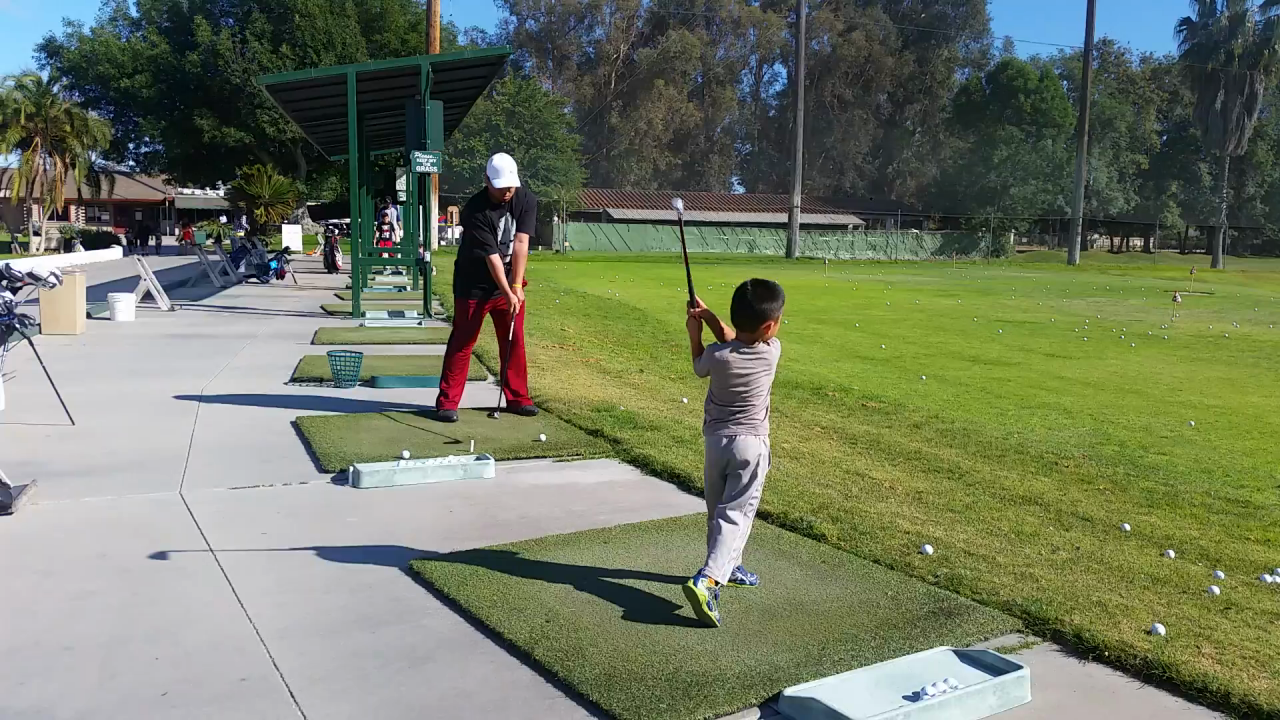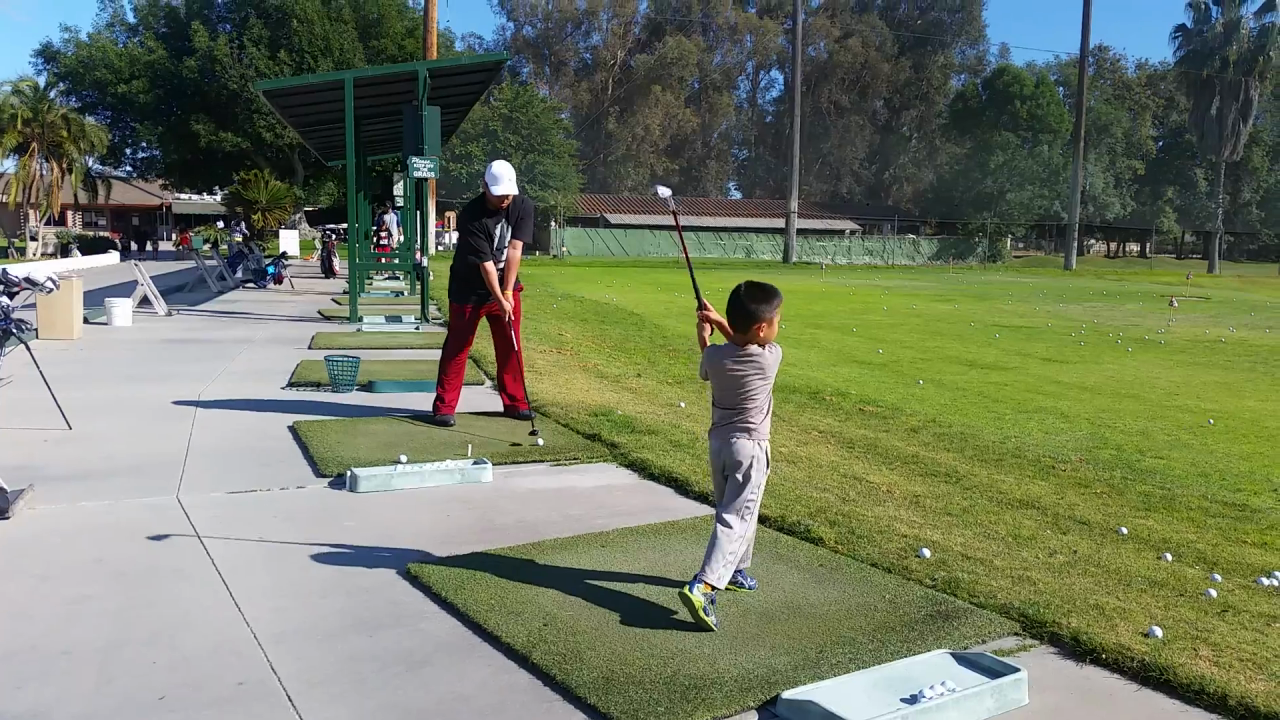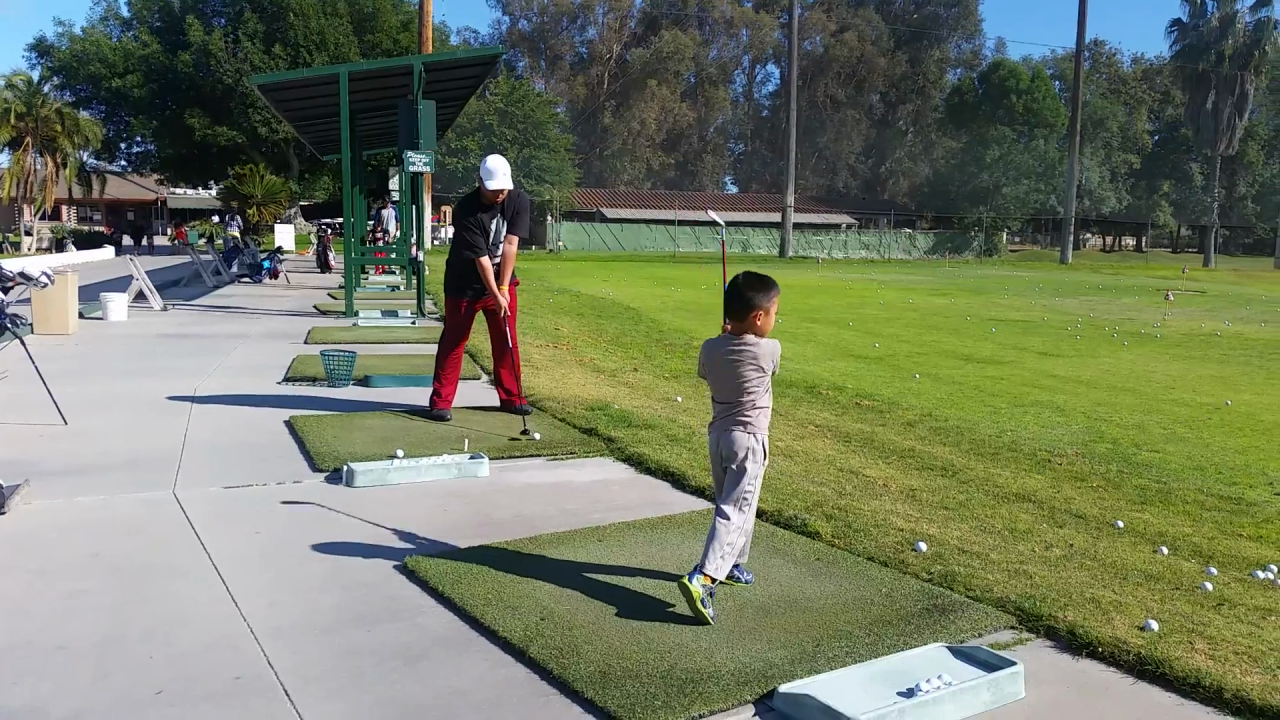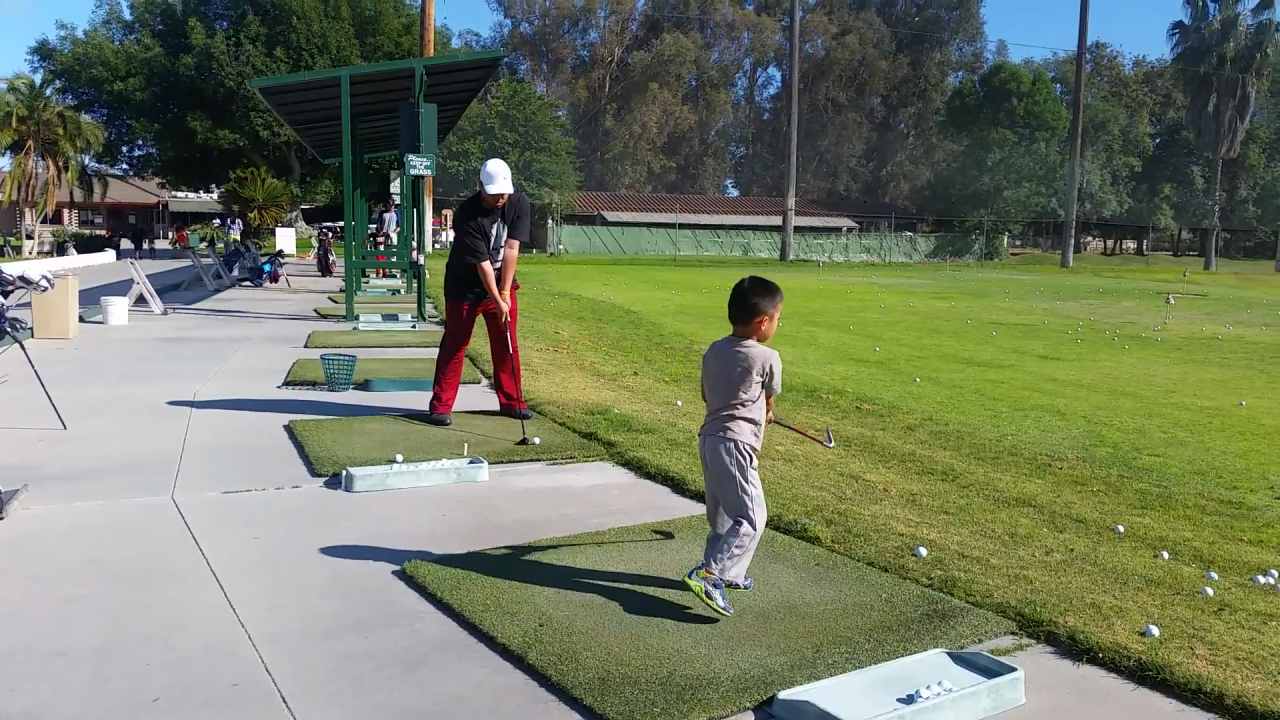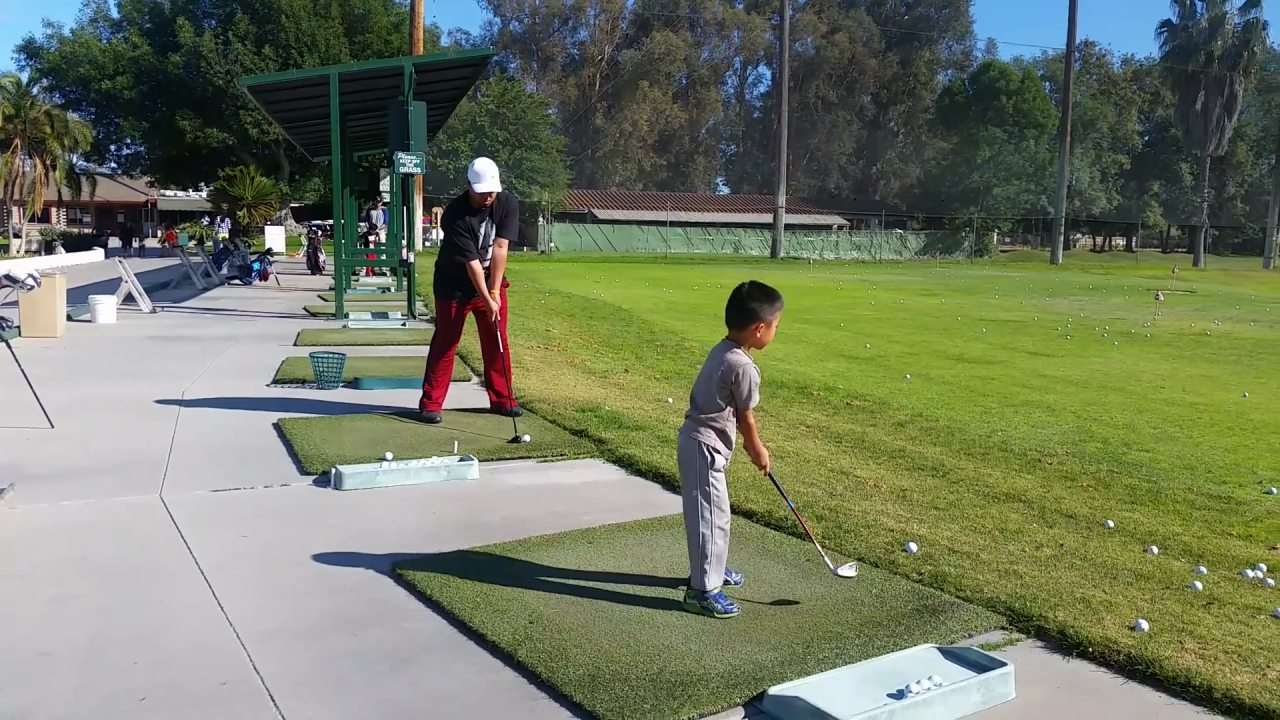
dt=0.3s
person 1, frame 1
left shoulder: (716, 356)
right shoulder: (772, 351)
left elbow: (700, 367)
left wrist: (695, 333)
right wrist: (710, 316)
left hip: (716, 440)
right hip: (751, 445)
left knee: (718, 510)
right knee: (736, 515)
left ankle: (726, 567)
right ankle: (708, 579)
person 1, frame 2
left shoulder: (714, 357)
right shoulder: (772, 356)
left wrist: (704, 335)
right wrist: (719, 320)
left hip: (719, 443)
right hip: (750, 448)
left knee: (730, 512)
right knee: (736, 518)
left ankle: (730, 570)
right ankle: (703, 585)
person 1, frame 3
left shoulder: (710, 349)
right shoulder: (770, 350)
right wrist: (734, 334)
left hip: (718, 435)
right hip: (748, 439)
left knee: (730, 506)
right knee: (735, 512)
left ankle: (727, 564)
right ankle: (703, 577)
person 1, frame 4
left shoulder: (714, 352)
right shoulder: (768, 359)
right elbow: (767, 404)
right wrist: (763, 417)
left hip: (709, 439)
right hip: (736, 445)
left knee: (722, 513)
right knee: (751, 517)
left ankle: (720, 569)
right ankle: (708, 575)
person 1, frame 5
left shoulder: (722, 352)
right shoulder: (745, 368)
right elbow: (745, 419)
left wrist: (754, 443)
right wrist: (757, 452)
left hip: (697, 441)
right hip: (706, 448)
left knee: (714, 514)
right knee: (711, 518)
left ankle: (710, 569)
right ankle: (702, 590)
person 2, frame 1
left shoulder: (526, 200)
right shoulder: (475, 210)
left elbow: (521, 243)
right elbow: (491, 256)
left wrist: (517, 286)
right wrist: (507, 293)
left hip: (511, 282)
right hip: (474, 285)
left knee: (515, 341)
right knee: (462, 341)
left ankle: (517, 397)
right ankle: (447, 402)
person 2, frame 2
left shoulder: (523, 206)
right shoulder: (471, 216)
left elbow: (514, 250)
right elbow: (485, 263)
left wrist: (508, 292)
right wrist: (499, 299)
left hip: (507, 287)
right hip: (469, 290)
left knee: (510, 345)
right knee: (457, 346)
left ankle: (514, 402)
right ankle: (444, 406)
person 2, frame 3
left shoulder: (519, 201)
right shoulder: (466, 211)
left elbow: (510, 245)
right elbow: (480, 257)
left wrist: (504, 287)
right wrist: (495, 294)
left hip: (502, 281)
right hip: (465, 284)
left knee: (507, 340)
right knee: (453, 341)
left ankle: (510, 397)
right ankle: (440, 400)
person 2, frame 4
left shoulder: (520, 204)
right shoulder: (466, 215)
left elbow: (511, 249)
right elbow: (482, 262)
left wrist: (505, 293)
right wrist: (496, 300)
left hip: (503, 284)
right hip: (465, 288)
left knee: (507, 344)
right knee: (455, 344)
left ankle: (511, 401)
right ankle: (441, 405)
person 2, frame 5
left shoulder: (508, 204)
right shoulder: (455, 215)
left elbow: (500, 249)
right elbow: (471, 261)
left wrist: (495, 292)
right wrist: (486, 299)
left hip: (492, 282)
right hip: (454, 286)
left knee: (497, 341)
right knee: (444, 342)
left ankle: (501, 398)
right ankle: (431, 402)
